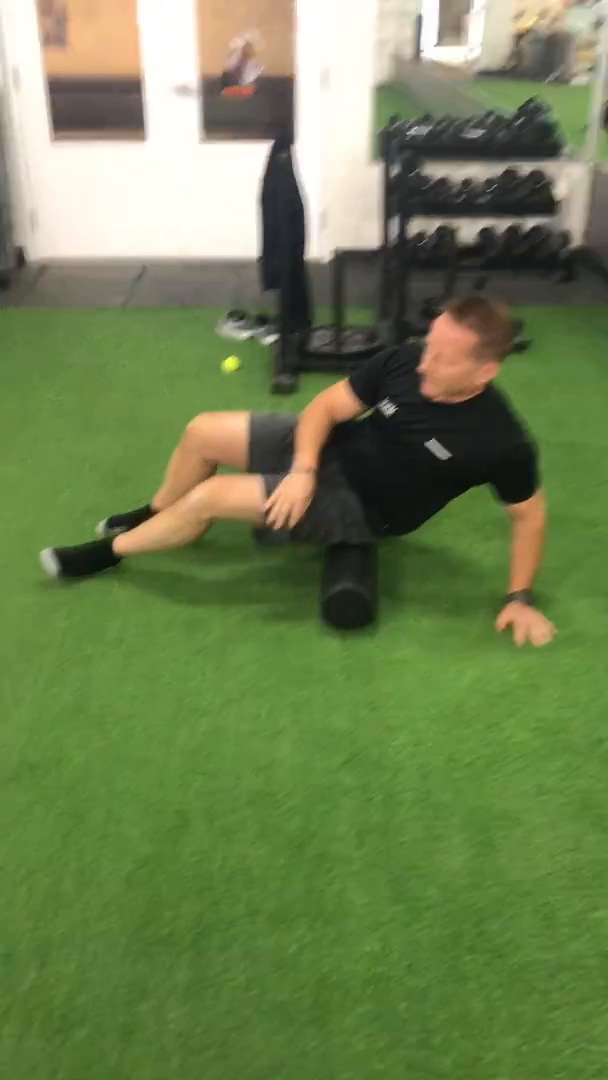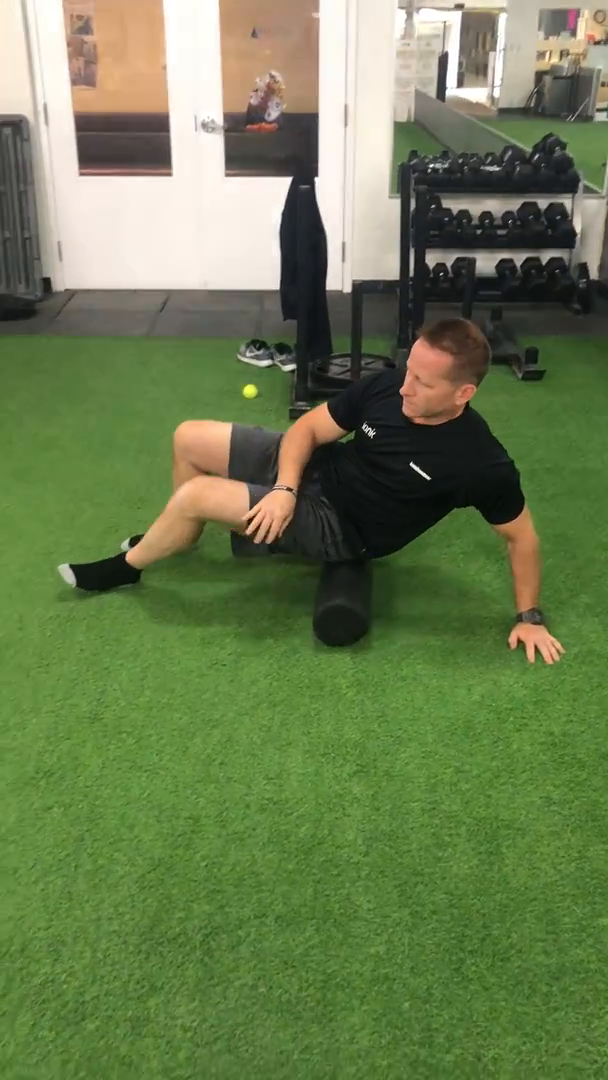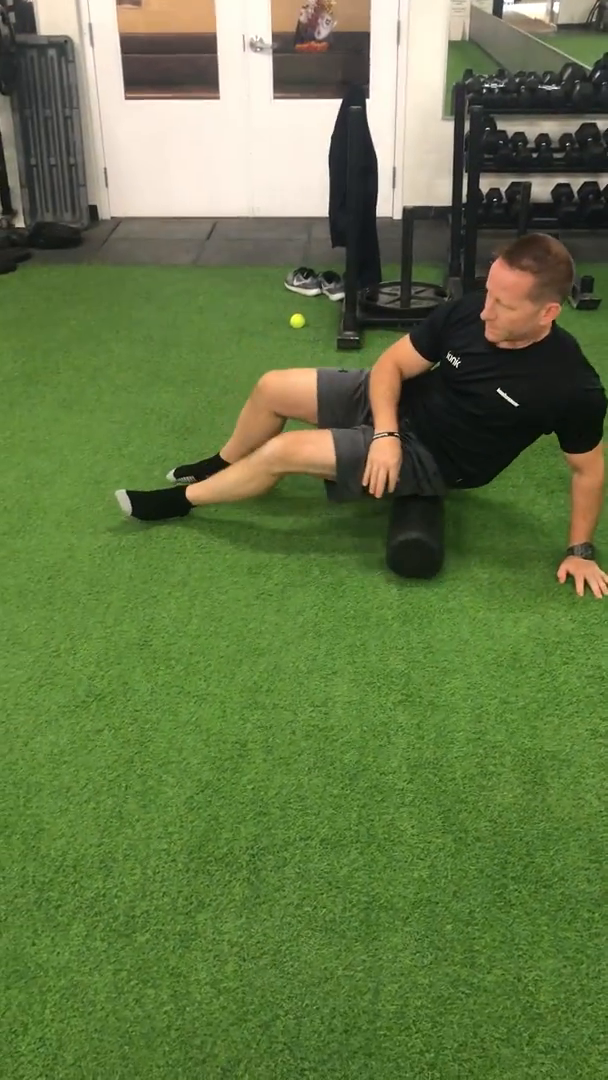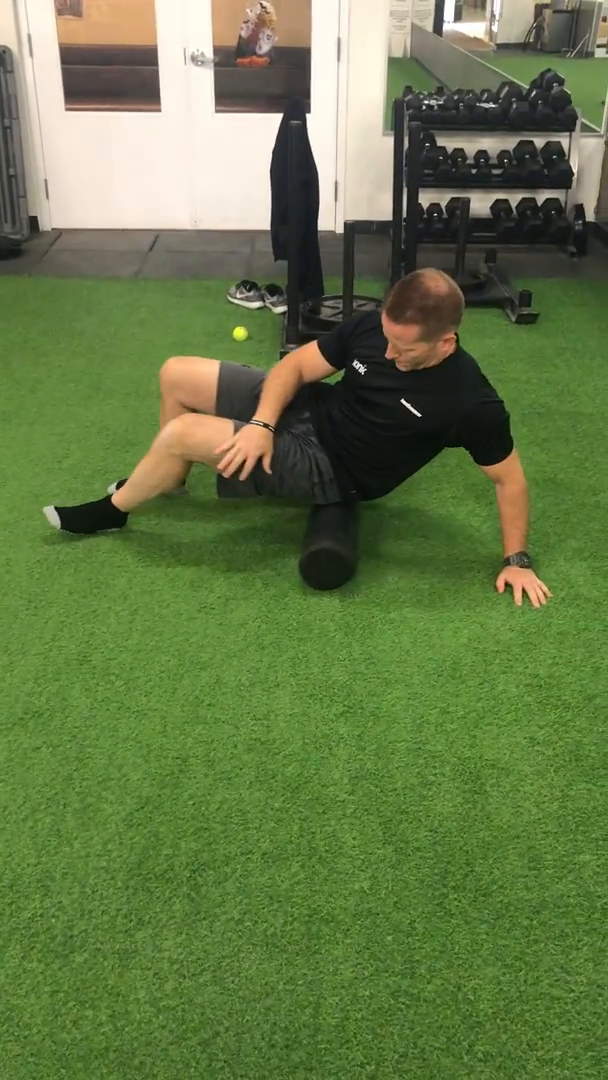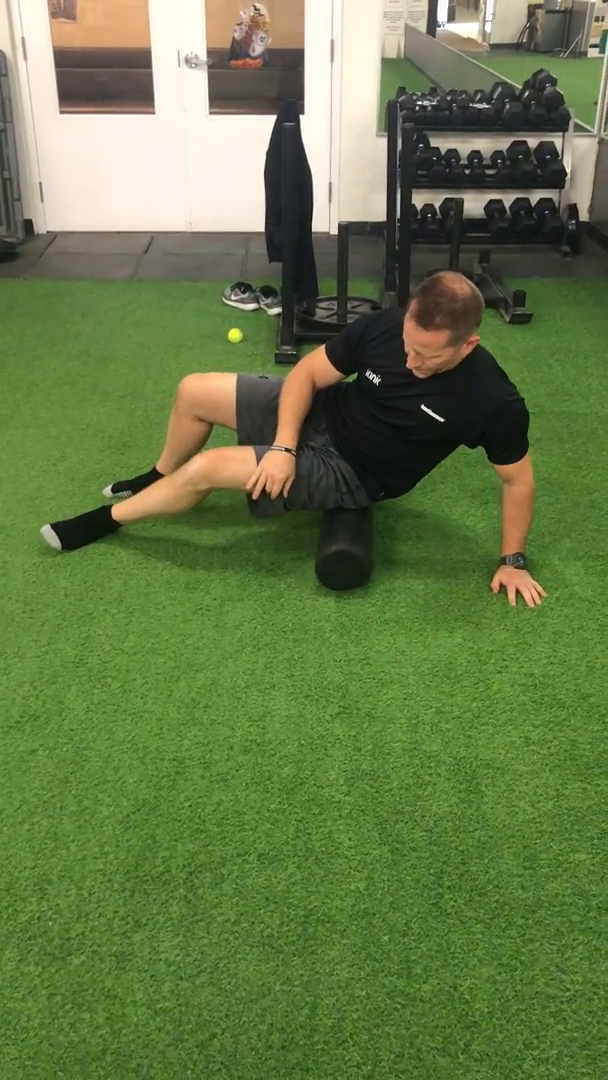
dt=1s
person 1, frame 1
left shoulder: (500, 441)
right shoulder: (404, 361)
left elbow: (529, 515)
right elbow: (326, 406)
left wrist: (519, 599)
right wrist: (305, 470)
left hip: (358, 505)
right hip: (331, 448)
left knee: (210, 499)
right knee: (202, 433)
left ankle: (110, 553)
right ankle: (152, 514)
person 1, frame 2
left shoulder: (480, 463)
right shoulder: (386, 386)
left elbow: (521, 535)
right elbow: (308, 428)
left wrist: (529, 617)
right wrist: (285, 489)
left hip: (336, 524)
right hip: (313, 469)
left knee: (195, 494)
right knee: (188, 438)
left ankle: (125, 568)
right ankle: (180, 535)
person 1, frame 3
right shoulder: (468, 312)
right elbow: (391, 364)
right wrist: (387, 435)
left hip: (433, 459)
right hip: (399, 403)
left knee: (283, 453)
right knee: (271, 388)
left ankle: (182, 500)
right ankle: (221, 464)
person 1, frame 4
left shoulder: (470, 403)
right shoulder: (375, 327)
left elbow: (508, 477)
right elbow: (296, 365)
left wrist: (516, 560)
right wrist: (261, 424)
left hip: (328, 466)
right hip: (307, 408)
left knee: (179, 434)
right knee: (175, 374)
left ankle: (110, 512)
right ankle: (167, 476)
person 1, frame 5
left shoulder: (492, 402)
right shoulder: (383, 327)
left elbow: (517, 478)
right elbow: (306, 373)
left wrist: (512, 560)
right wrist: (284, 447)
left hip: (351, 473)
right hip: (321, 415)
left knee: (206, 470)
right knee: (193, 391)
left ankle: (107, 519)
right ankle: (160, 477)
